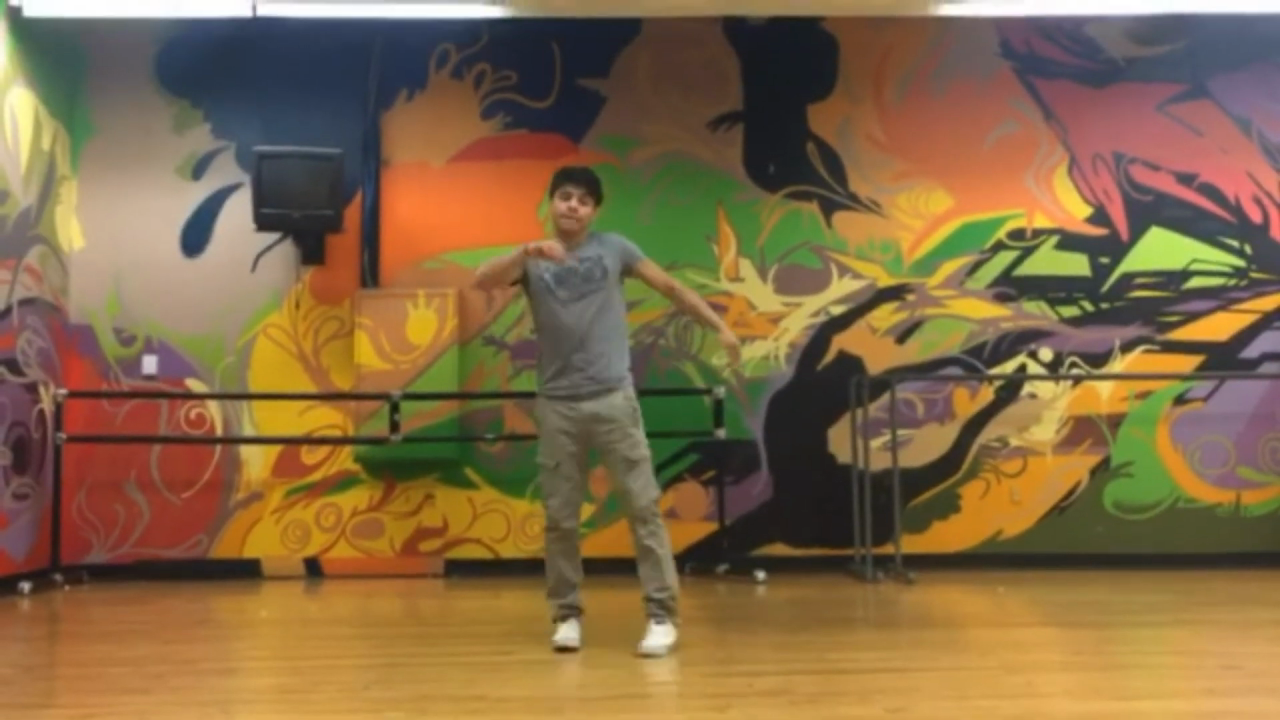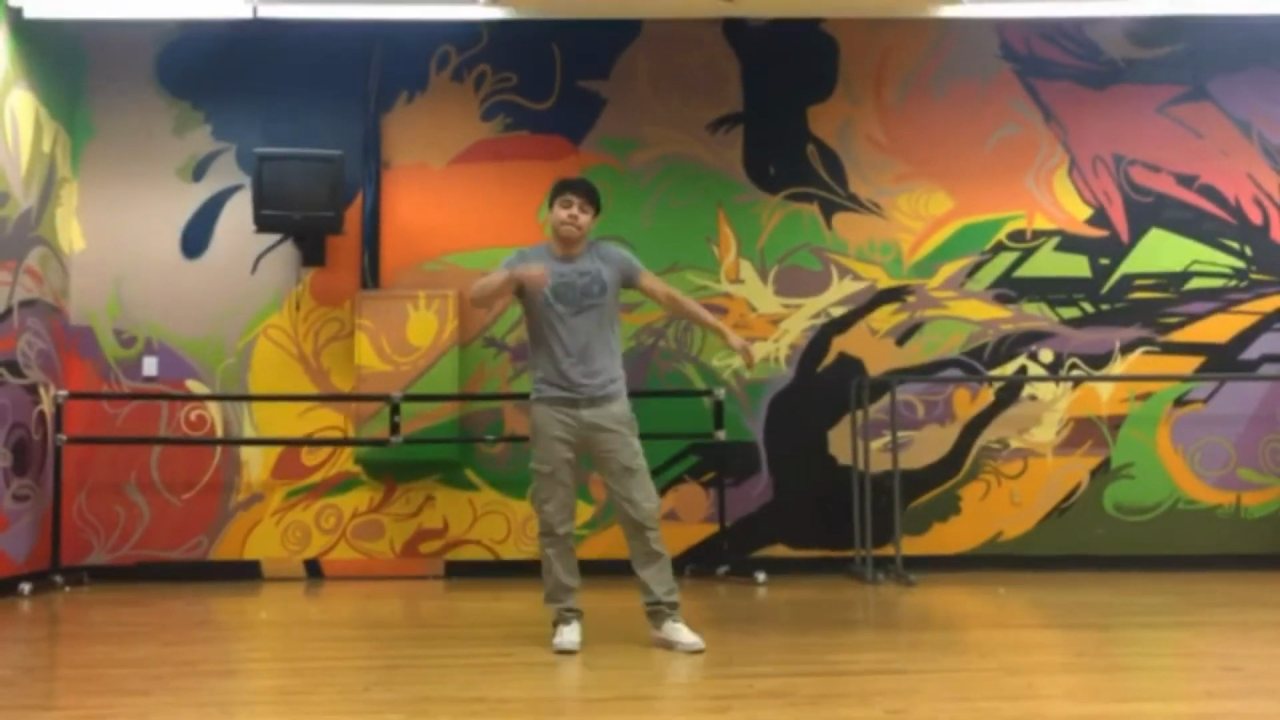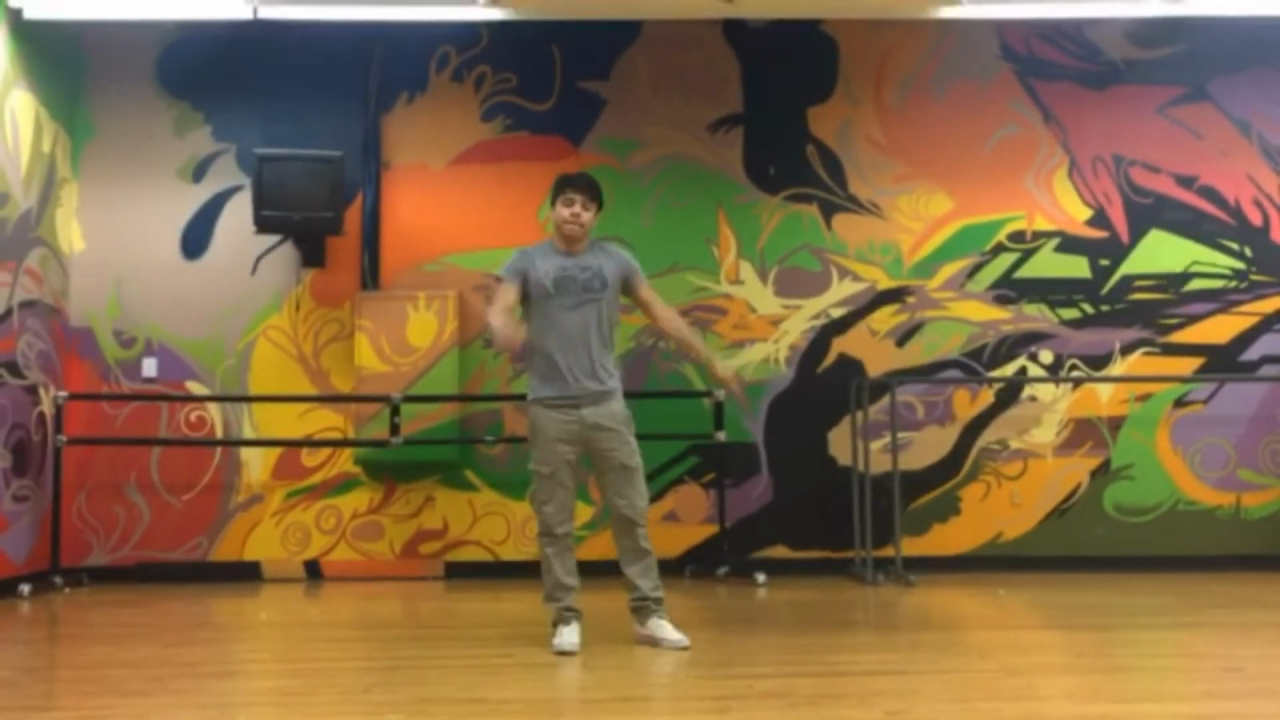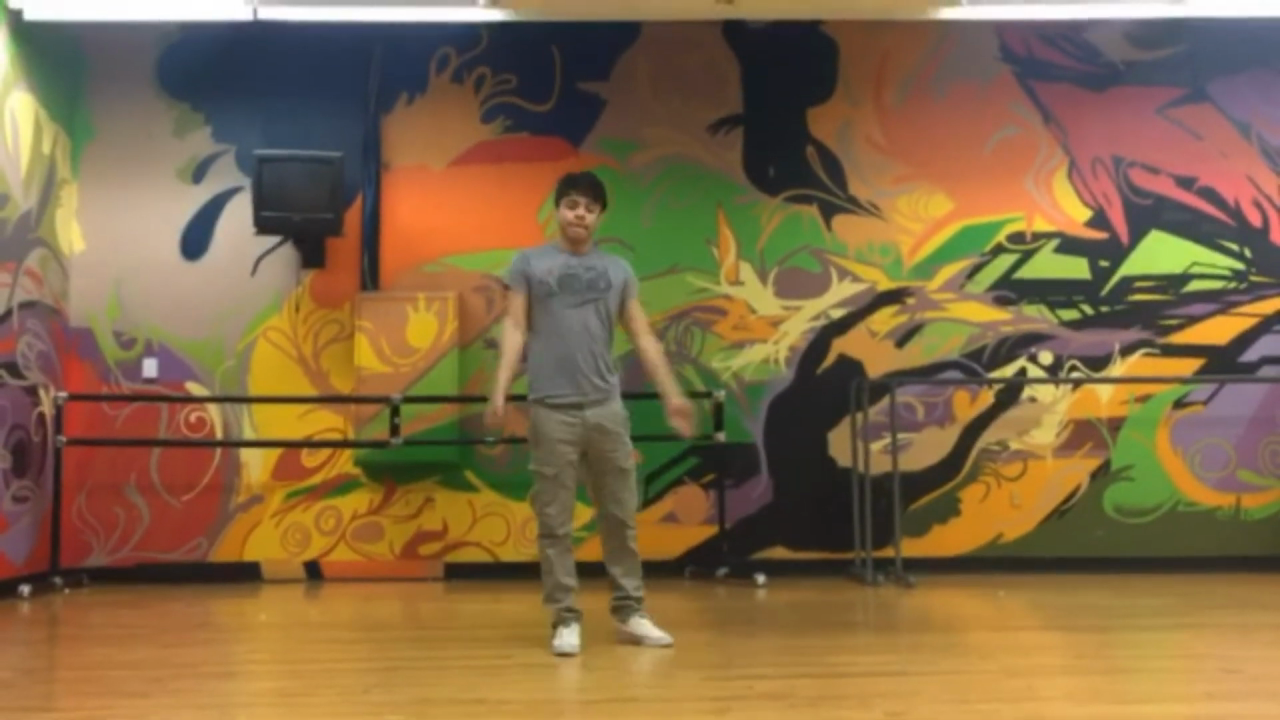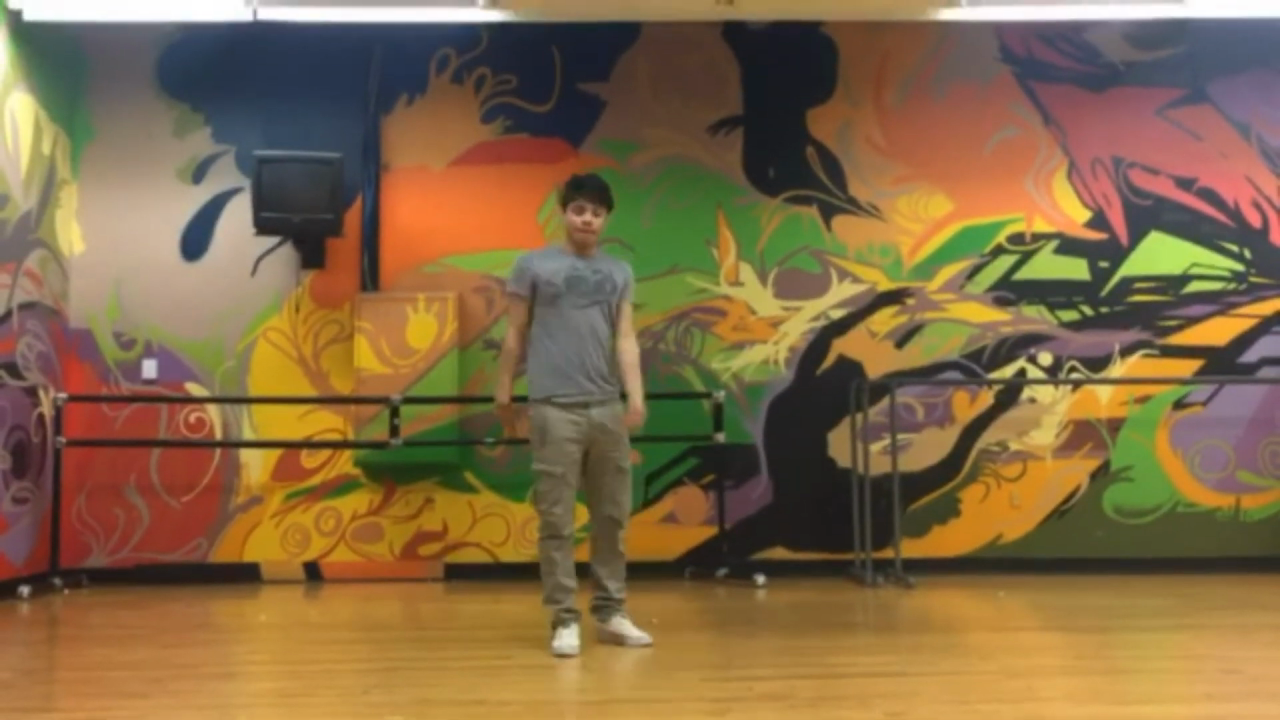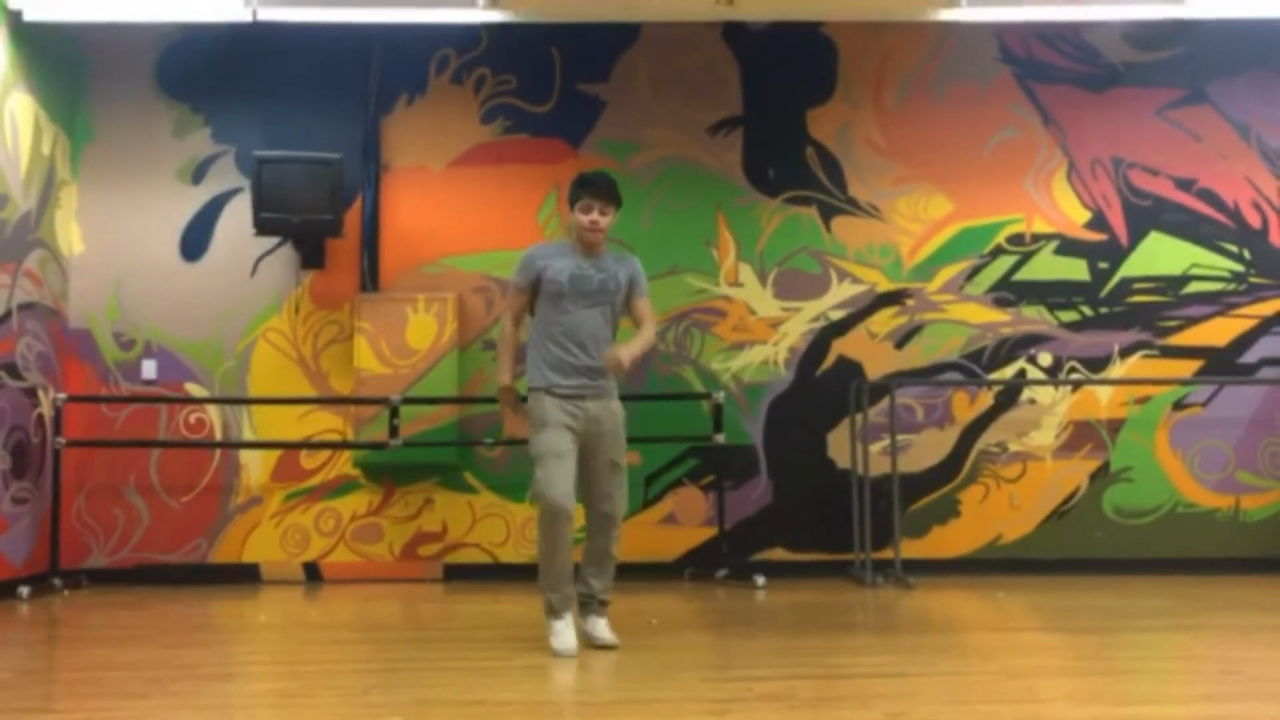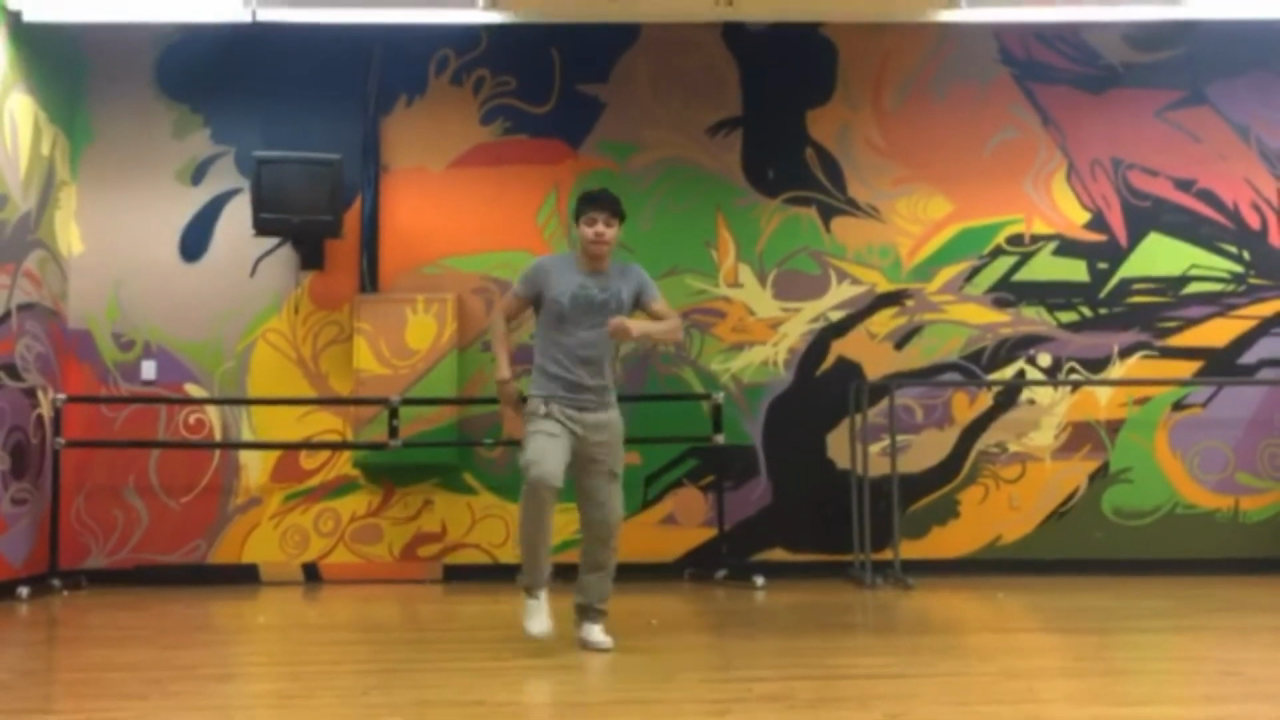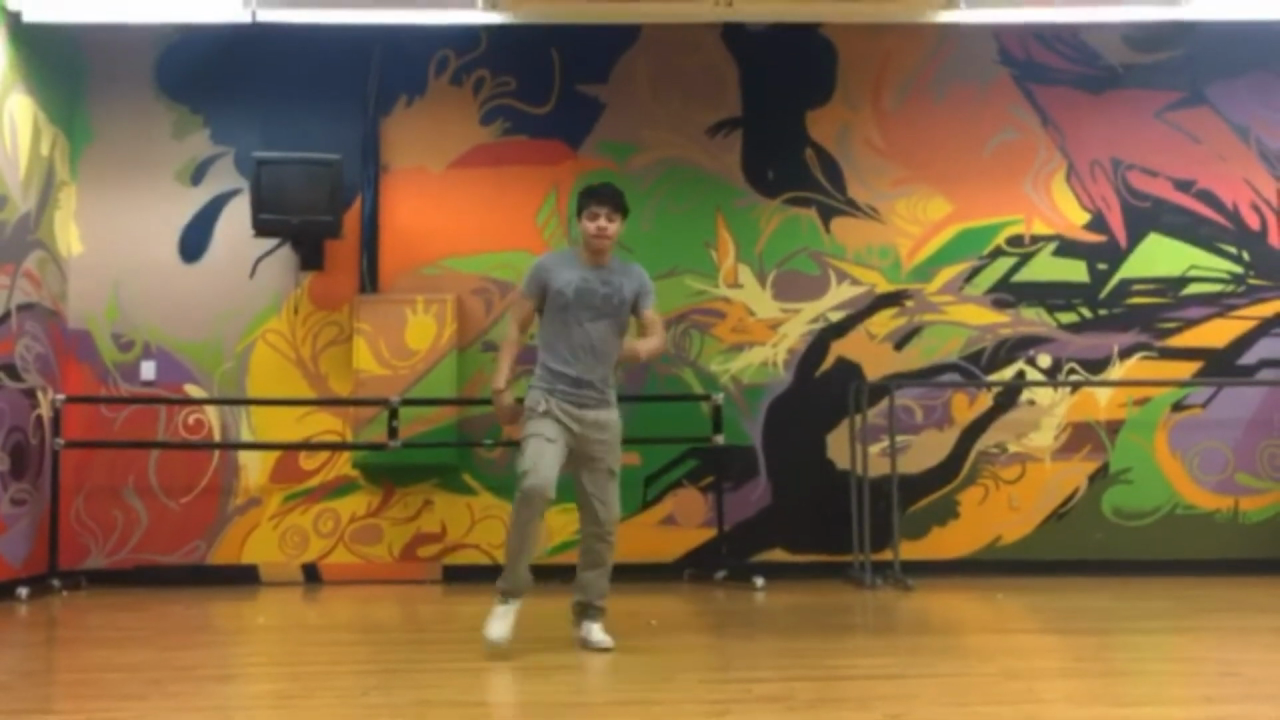
dt=0.1s
person 1, frame 1
left shoulder: (614, 248)
right shoulder: (531, 258)
left elbow: (671, 287)
right elbow: (482, 281)
left wrist: (720, 327)
right wrist: (527, 252)
left hip: (614, 398)
right hip: (556, 404)
left knee: (642, 503)
right knee: (560, 517)
left ankle: (661, 614)
right ankle: (568, 615)
person 1, frame 2
left shoulder: (613, 258)
right shoulder: (525, 261)
left elbow: (669, 297)
right elbow: (477, 298)
left wrist: (726, 333)
right wrist: (515, 278)
left hip: (609, 406)
right hip: (551, 410)
left knee: (640, 512)
right knee: (555, 521)
left ankle: (666, 616)
right ankle: (566, 618)
person 1, frame 3
left shoulder: (615, 259)
right shoulder: (527, 261)
left elbow: (660, 315)
right elbow: (497, 311)
left wrist: (710, 359)
right wrist: (502, 331)
left hip: (607, 406)
right hip: (550, 410)
left knee: (631, 512)
right knee: (555, 521)
left ankle: (648, 614)
right ankle: (566, 619)
person 1, frame 4
left shoulder: (618, 268)
right shoulder: (528, 263)
left elbow: (642, 335)
right elbow: (515, 330)
left wrist: (672, 392)
right wrist: (499, 390)
left hip: (607, 407)
right hip: (552, 409)
left knee: (620, 515)
right knee: (556, 521)
left ankle: (630, 613)
right ankle: (566, 620)
person 1, frame 5
left shoulder: (618, 270)
right shoulder: (533, 264)
left elbow: (625, 338)
right elbow: (515, 333)
left wrist: (636, 396)
right wrist: (504, 392)
left hip: (607, 408)
right hip: (554, 409)
left knee: (612, 516)
right knee: (557, 521)
left ankle: (610, 613)
right ankle: (564, 620)
person 1, frame 6
left shoulder: (627, 266)
right shoulder: (541, 258)
left elbow: (648, 324)
right elbow: (509, 320)
left wrist: (632, 349)
right wrist: (504, 378)
left hip: (602, 403)
right hip: (550, 399)
left knee: (607, 513)
right knee: (556, 503)
left ankle: (593, 611)
right ankle: (559, 613)
person 1, frame 7
left shoulder: (633, 279)
right shoulder: (546, 270)
left elbow: (674, 327)
right elbow: (502, 317)
left wrist: (639, 327)
right wrist: (504, 372)
left hip: (603, 414)
right hip: (549, 407)
left knee: (604, 523)
right knee: (541, 480)
left ankle: (590, 618)
right ankle: (534, 586)
person 1, frame 8
left shoulder: (636, 279)
right shoulder: (550, 266)
left elbow: (659, 336)
right elbow: (517, 325)
left wrist: (640, 346)
right wrist: (502, 386)
left hip: (602, 412)
right hip: (549, 404)
left knee: (603, 519)
right knee: (536, 491)
left ankle: (588, 616)
right ankle: (510, 594)
